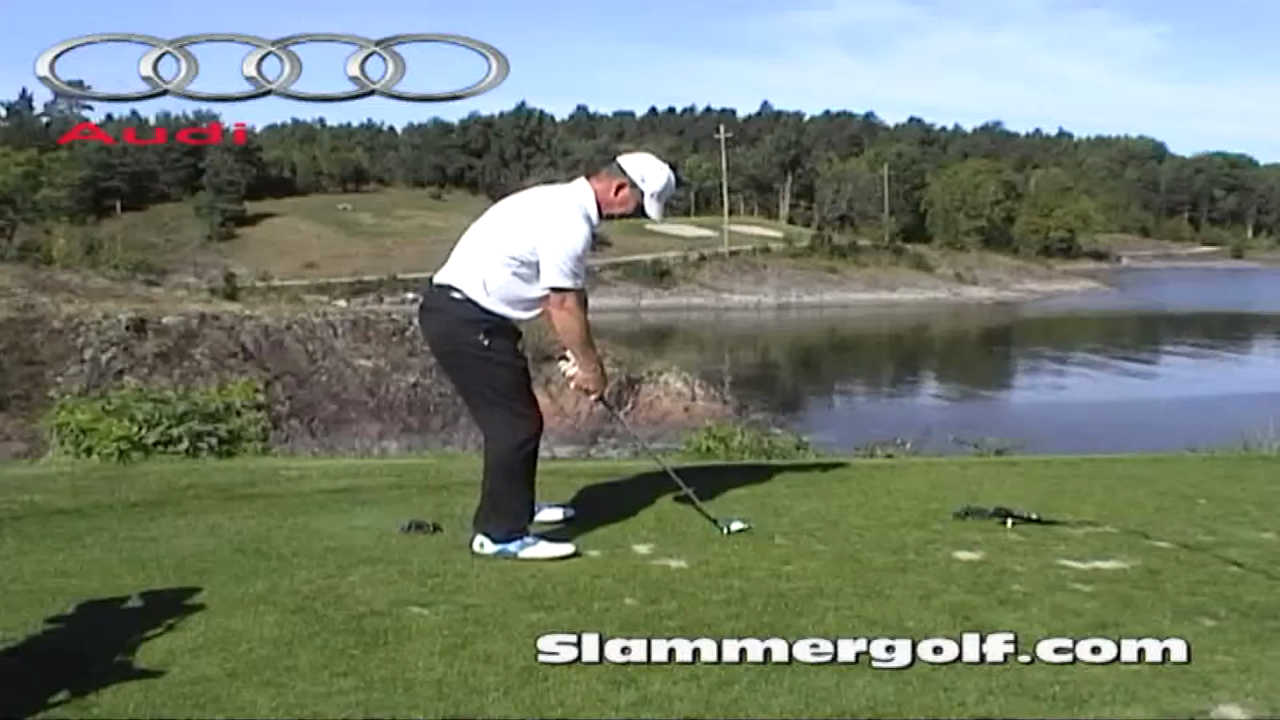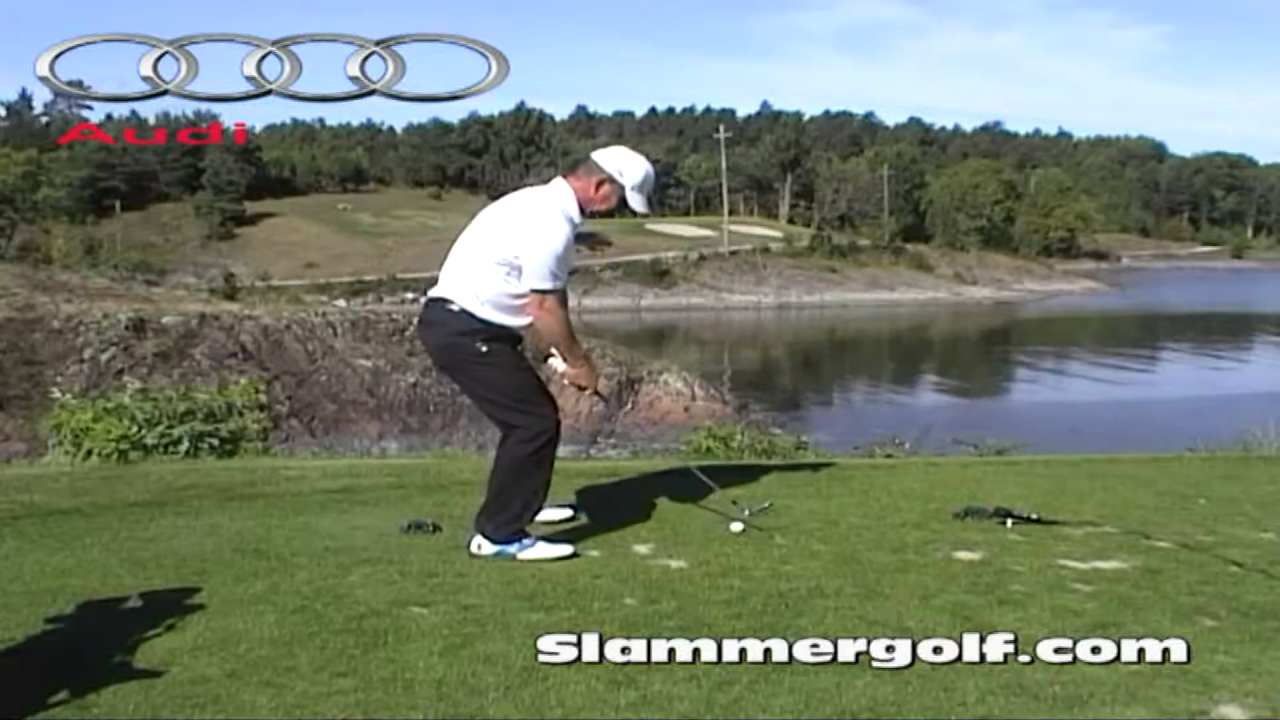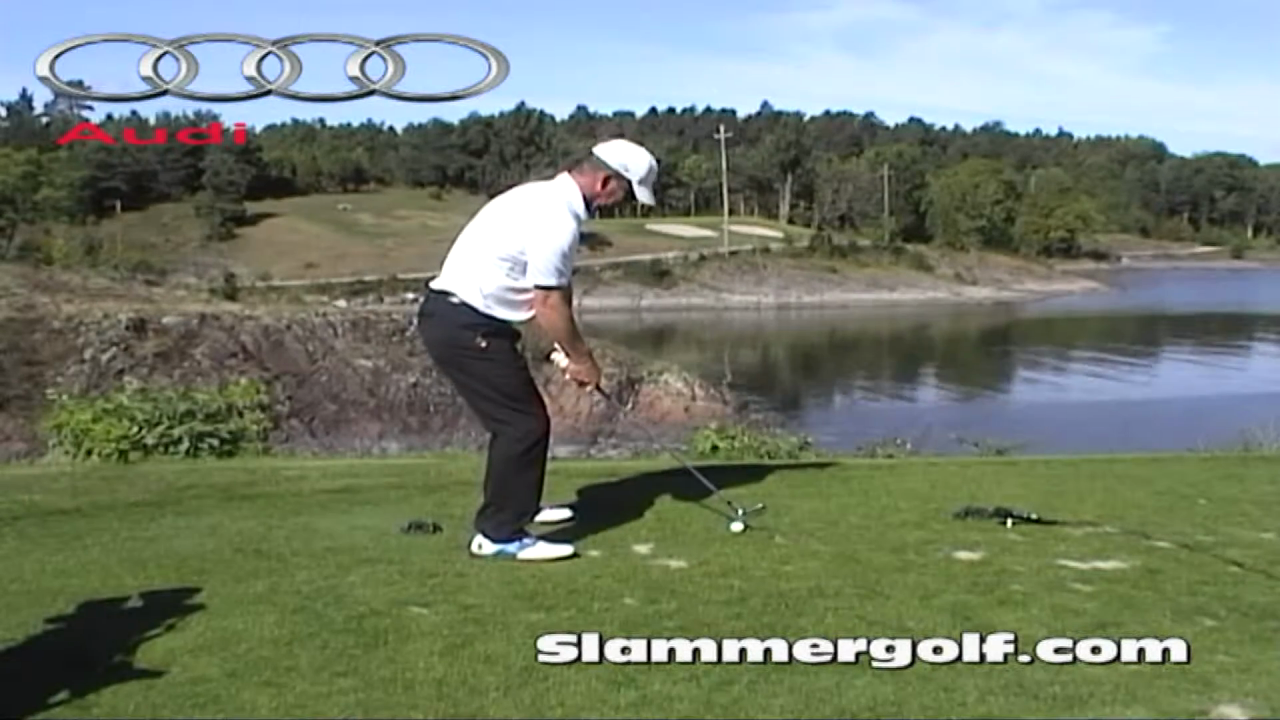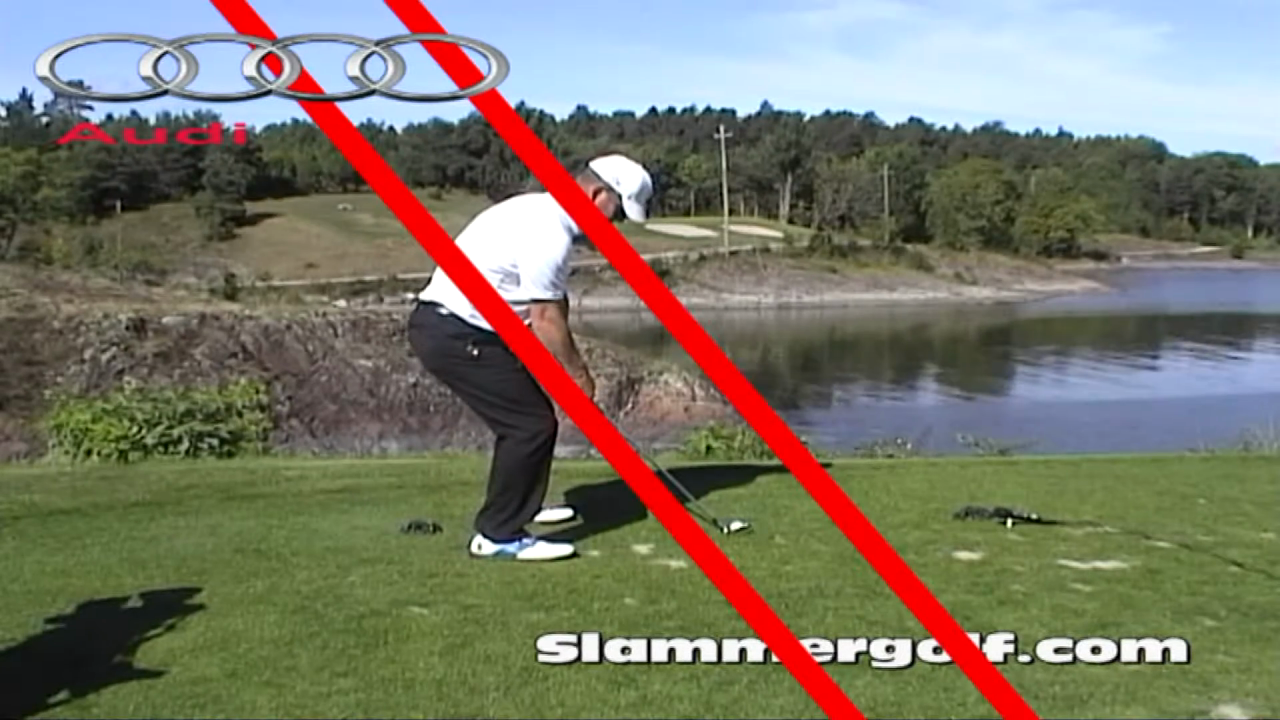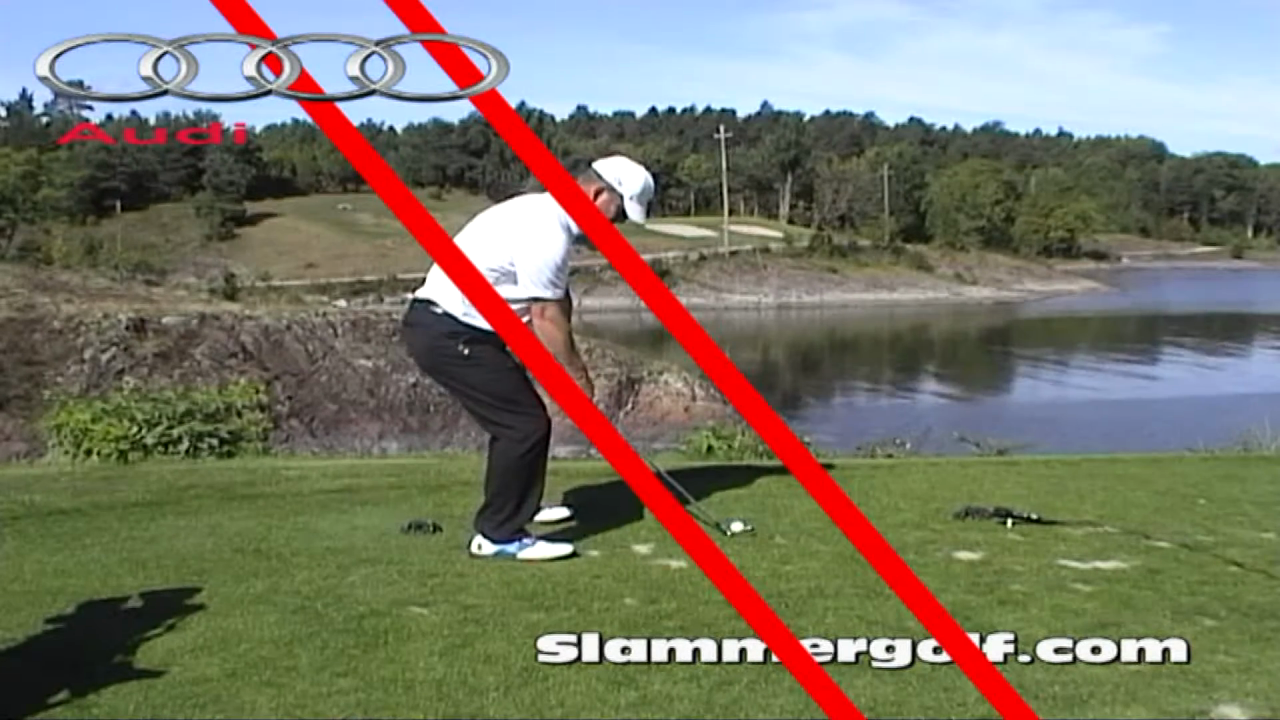
dt=1s
person 1, frame 1
left shoulder: (567, 204)
right shoulder: (569, 221)
left elbow: (571, 295)
right elbow: (563, 306)
left wrist: (579, 357)
right wrist: (590, 365)
left hip: (466, 312)
right hip: (464, 318)
left knee: (517, 415)
right knee: (515, 422)
left ankle: (516, 505)
right ankle: (500, 532)
person 1, frame 2
left shoulder: (548, 205)
right shoulder: (551, 223)
left elbow: (551, 296)
right elbow: (544, 306)
left wrist: (568, 353)
right wrist: (579, 362)
left hip: (463, 323)
right hip: (462, 330)
left knee: (526, 416)
right knee: (534, 422)
left ankle: (517, 505)
right ankle: (499, 535)
person 1, frame 3
left shoulder: (550, 198)
right shoulder: (557, 219)
left elbow: (555, 292)
right elbow: (548, 303)
left wrist: (571, 349)
right wrist: (581, 357)
left hip: (461, 317)
right hip: (463, 324)
left knee: (522, 416)
right knee: (523, 424)
left ankle: (517, 505)
right ankle: (499, 534)
person 1, frame 4
left shoulder: (544, 212)
right shoulder: (548, 233)
left elbow: (552, 306)
right elbow: (545, 318)
left wrist: (569, 364)
right wrist: (577, 371)
left hip: (451, 326)
right hip: (454, 334)
left knee: (526, 415)
right knee: (532, 423)
left ankle: (520, 505)
right ankle: (498, 534)
person 1, frame 5
left shoulder: (559, 223)
right shoulder: (544, 229)
left elbow: (556, 304)
right elbow: (547, 321)
left wrist: (568, 369)
right wrist: (579, 376)
left hip: (460, 329)
right hip: (445, 332)
left knee: (522, 417)
right knee: (524, 423)
left ankle: (517, 505)
right ankle: (497, 534)
